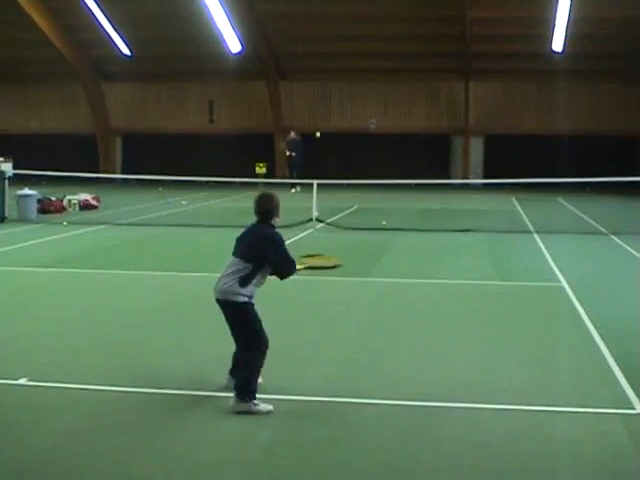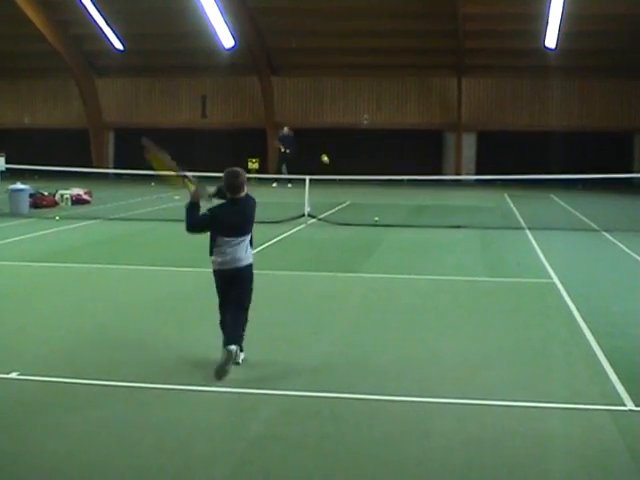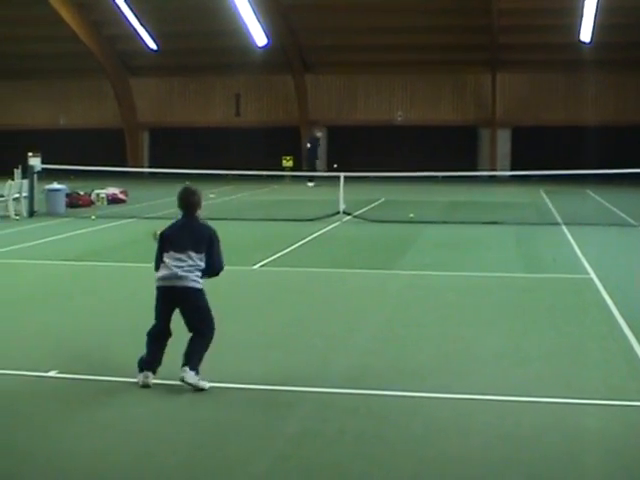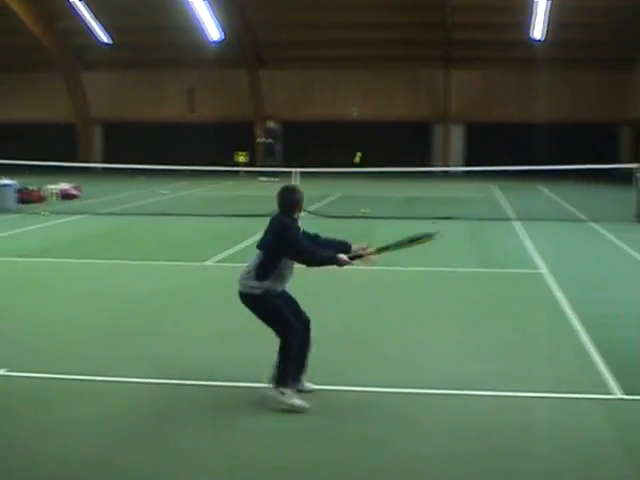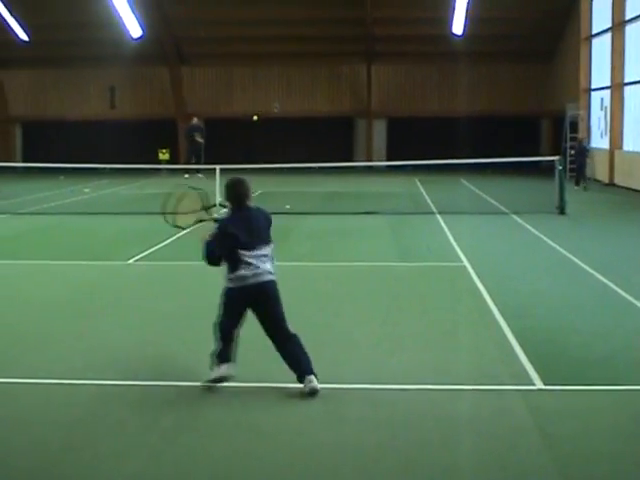
dt=1s
person 1, frame 1
left shoulder: (249, 233)
right shoulder: (272, 238)
right elbow: (284, 271)
left wrist: (284, 265)
right wrist: (292, 266)
left hip: (227, 292)
right hip: (234, 297)
left knee: (247, 337)
right knee: (257, 343)
left ankle: (237, 377)
right ankle: (244, 399)
person 1, frame 2
left shoulder: (218, 212)
right shoulder: (250, 203)
left elbow: (193, 226)
right elbow: (237, 195)
left wrist: (193, 202)
right wrist: (218, 192)
left hip: (221, 268)
right hip: (243, 266)
left knee: (227, 310)
right knee: (238, 311)
left ankle: (233, 350)
right ankle: (233, 347)
person 1, frame 3
left shoulder: (167, 231)
right shoulder: (207, 232)
left elbow: (158, 263)
right elbow: (216, 267)
left hip: (165, 285)
right hip: (190, 286)
left knee: (159, 329)
right knee: (204, 329)
left ankle: (147, 371)
right ankle: (189, 371)
person 1, frame 4
left shoulder: (293, 229)
right shoulder: (283, 225)
left elbow: (316, 242)
right elbow: (305, 253)
left wrist: (350, 248)
right wrist: (335, 258)
left hip: (272, 288)
right hip: (255, 291)
left knee: (302, 325)
right knee: (293, 333)
left ankle: (295, 379)
right ankle: (282, 388)
person 1, frame 5
left shoulder: (226, 225)
right shoulder: (262, 216)
left elbow: (213, 259)
left wrist: (210, 242)
left hip: (238, 286)
right hip: (266, 284)
left knee: (225, 327)
right knee: (282, 335)
left ankle: (222, 365)
right ankle: (308, 378)
